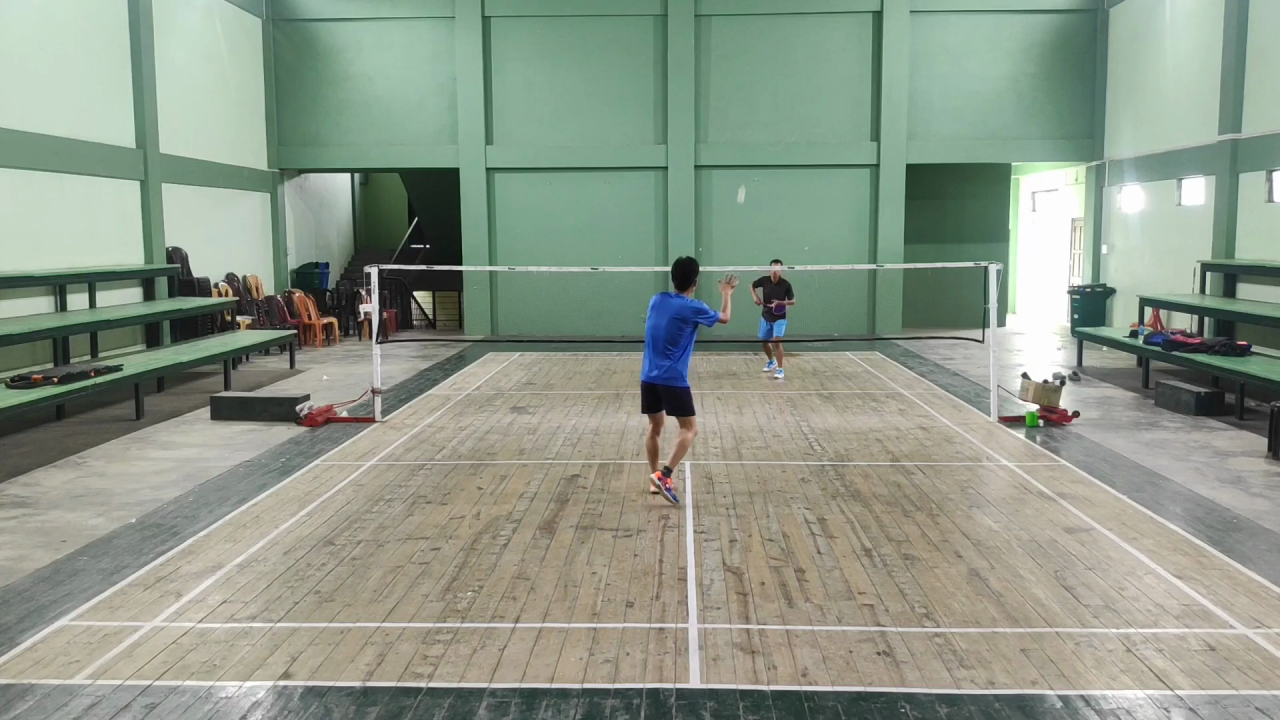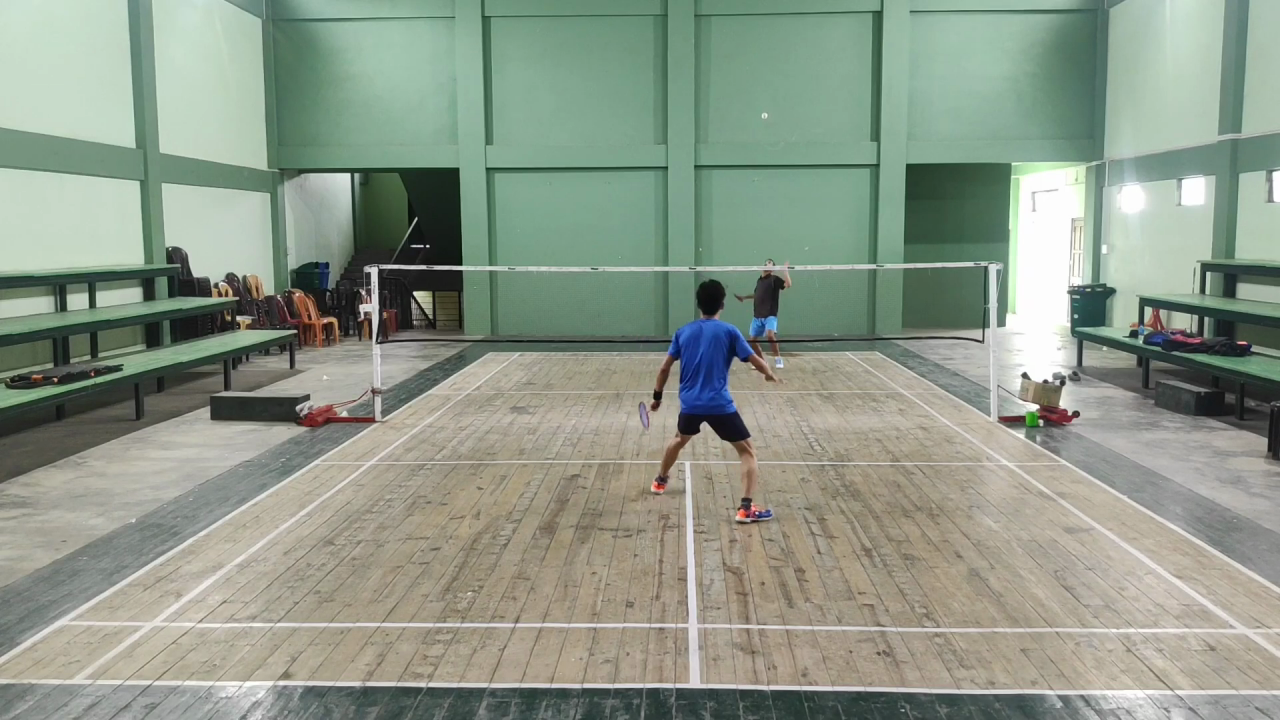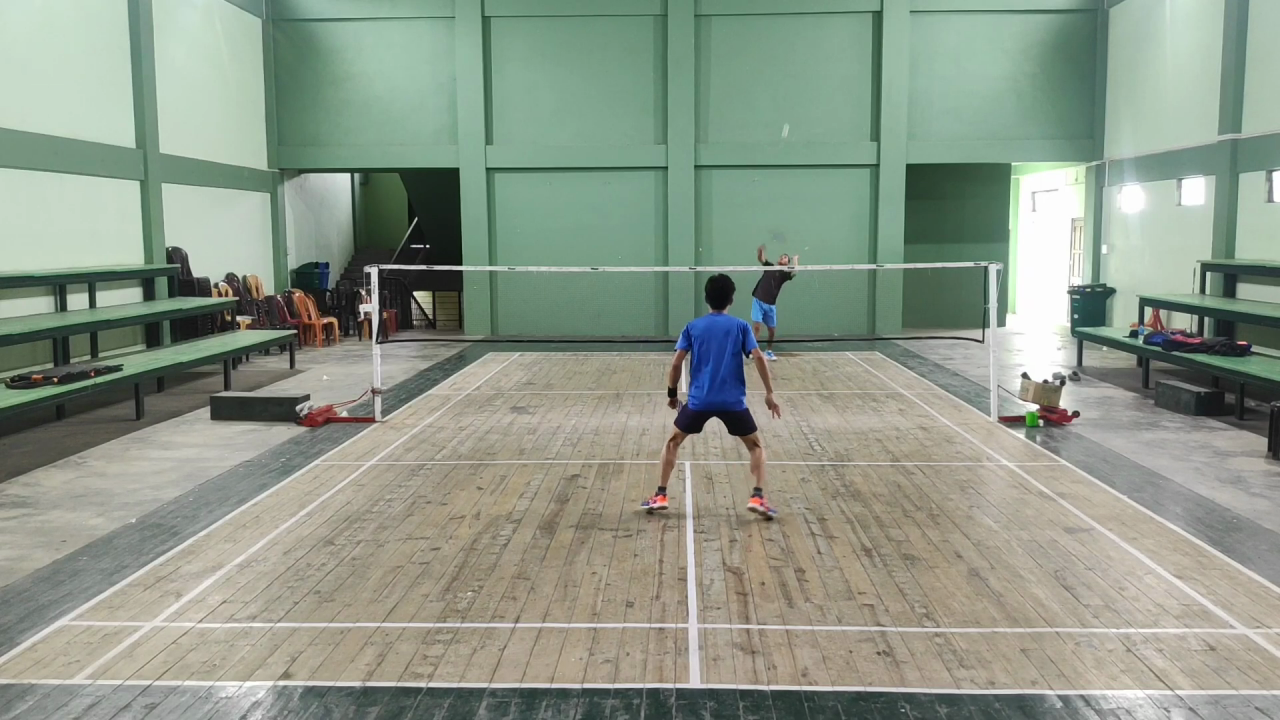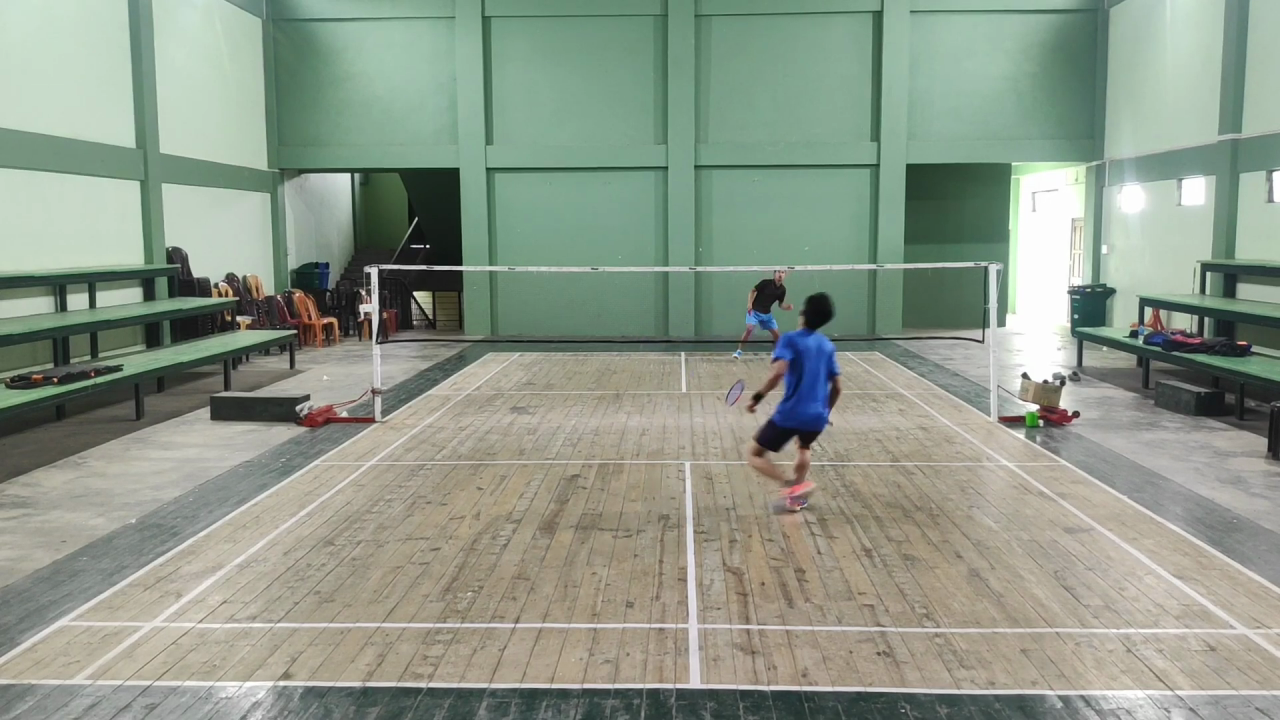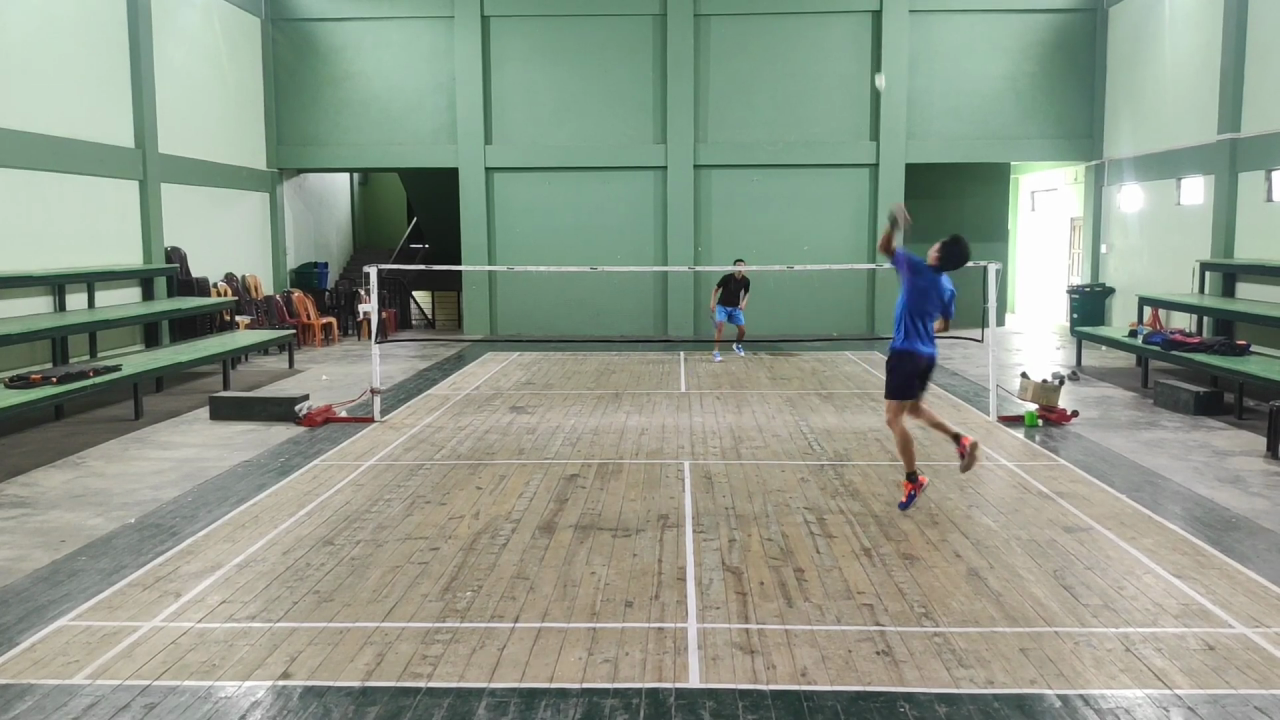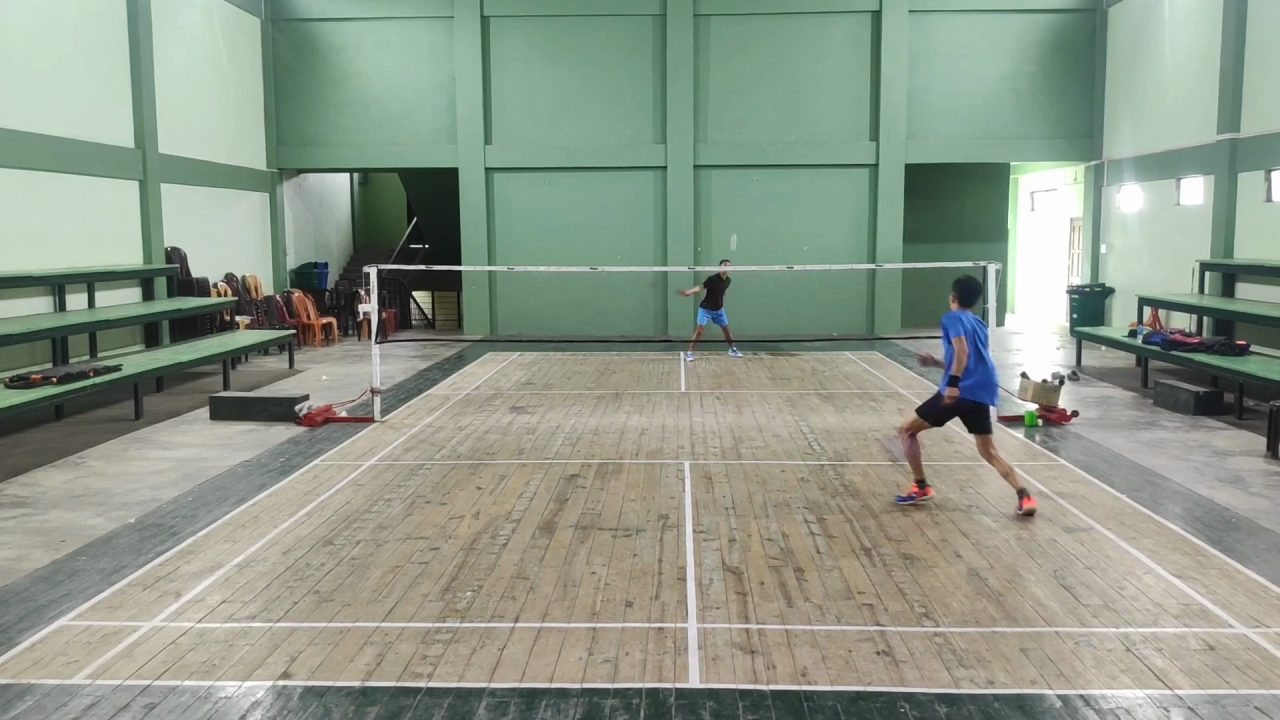
dt=0.5s
person 1, frame 1
left shoulder: (656, 300)
right shoulder: (694, 308)
right elbow: (724, 317)
right wrist: (726, 292)
left hip: (648, 375)
right hip: (673, 378)
left knee: (655, 426)
right knee: (688, 428)
left ankle: (658, 476)
right ankle: (664, 475)
person 1, frame 2
left shoulder: (683, 332)
right shoulder: (730, 331)
left elbow: (665, 368)
right elbow: (757, 362)
left wrist: (657, 396)
right wrist: (770, 374)
left hip: (690, 404)
right hip: (720, 405)
left knee: (681, 439)
right knee: (747, 452)
left ankle: (660, 482)
right ankle: (746, 508)
person 1, frame 3
left shoulder: (692, 327)
right shoulder: (741, 326)
left elbow: (676, 364)
right elbow: (758, 358)
left wrist: (672, 394)
right wrist: (769, 393)
left hip: (699, 400)
right hip: (733, 401)
left knee: (673, 442)
right knee: (756, 446)
left ankle: (661, 495)
right ankle: (758, 498)
person 1, frame 4
left shoulder: (790, 339)
right shoulder: (827, 346)
left elbow: (779, 372)
right elbow: (837, 388)
left wrist: (757, 397)
left hip: (791, 414)
right hip: (817, 417)
left knee: (754, 456)
right knee: (803, 449)
left ankle: (794, 486)
right ankle: (795, 497)
person 1, frame 5
left shoulder: (919, 270)
right shoulder: (946, 288)
left elbow: (884, 248)
right elbow: (945, 326)
left wrist: (894, 222)
left hip: (906, 352)
right hip: (926, 354)
left knee: (894, 419)
right knee: (914, 409)
left ankle: (912, 480)
right ankle: (961, 440)
person 1, frame 6
left shoulder: (952, 319)
right shoulder: (979, 324)
left elbow: (961, 348)
left wrist: (953, 383)
right wrist: (937, 362)
left hip: (958, 394)
right hip: (983, 396)
left knee: (906, 430)
right knee: (989, 452)
left ankle: (921, 487)
right ankle: (1023, 496)
